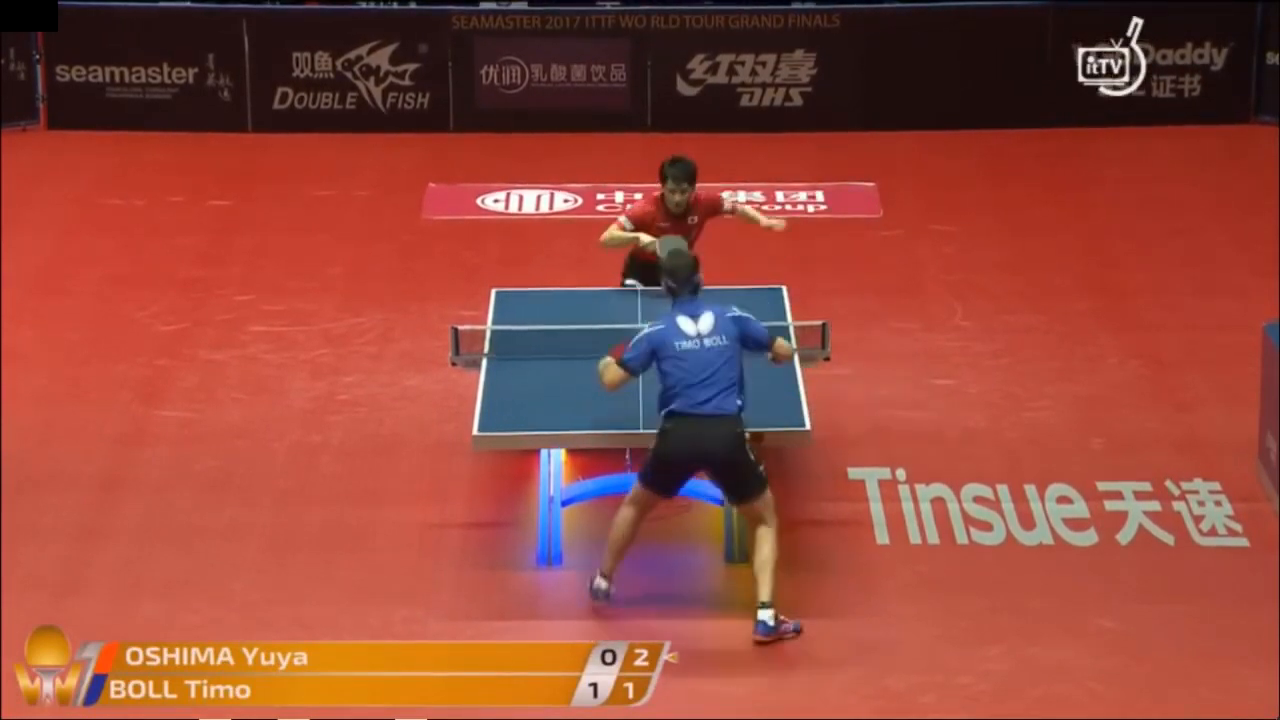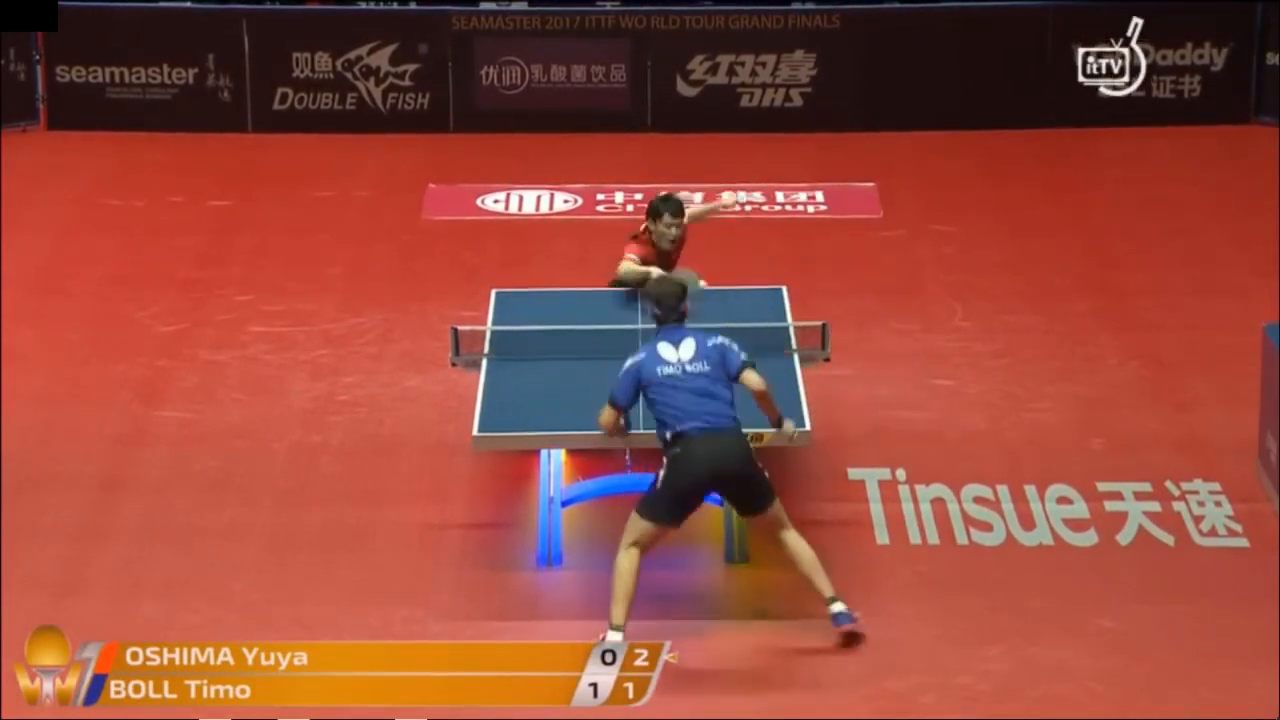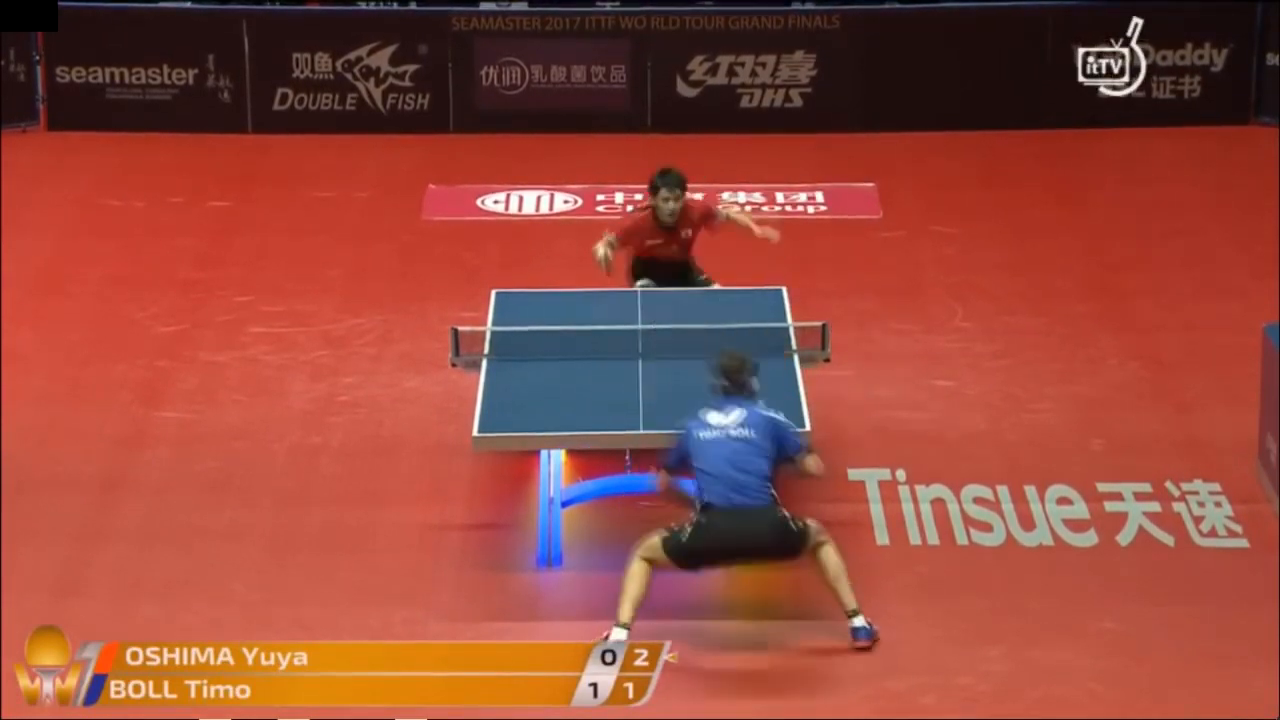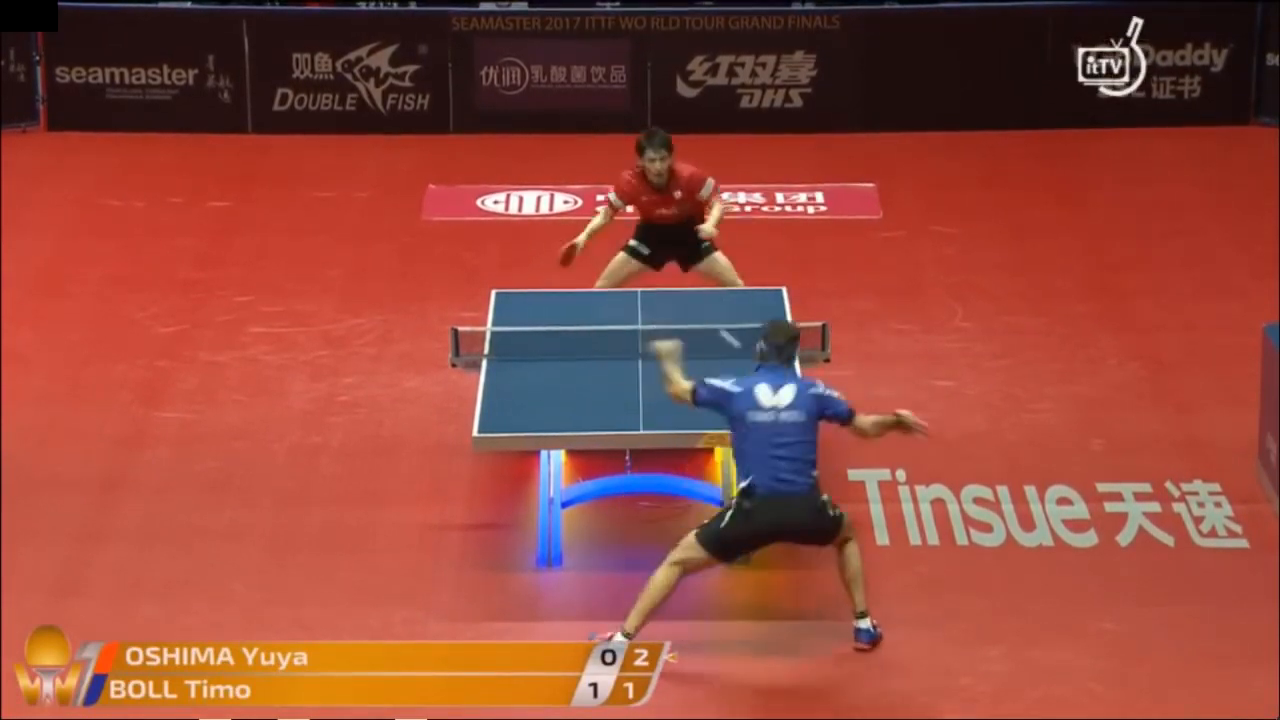
dt=0.3s
person 1, frame 1
left shoulder: (656, 332)
right shoulder: (732, 318)
left elbow: (611, 381)
right elbow: (785, 351)
left wrist: (606, 364)
right wrist: (773, 353)
left hip: (678, 437)
right hip: (726, 436)
left knee: (634, 505)
right knee: (766, 522)
left ankle: (603, 583)
right ankle: (767, 617)
person 1, frame 2
left shoulder: (639, 361)
right shoulder: (717, 345)
left elbow: (607, 423)
right elbow: (757, 386)
left wrist: (622, 429)
right wrist: (779, 421)
left hip: (687, 460)
right hip: (733, 452)
left knee: (631, 543)
right knee: (784, 530)
left ankle: (615, 635)
right ankle: (838, 612)
person 1, frame 3
left shoulder: (694, 425)
right shoulder: (771, 419)
left elbow: (663, 483)
right elbow: (814, 470)
left wrist: (692, 501)
left hip: (714, 531)
right hip: (767, 527)
left knee: (644, 554)
right knee: (820, 538)
left ankle: (620, 634)
right ankle: (858, 624)
person 1, frame 4
left shoulder: (733, 391)
right shoulder: (813, 392)
left elbow: (678, 390)
right elbow: (867, 427)
left wrist: (668, 358)
right wrist: (898, 420)
left hip: (753, 511)
right hip: (806, 510)
left knee: (677, 561)
right knee: (846, 535)
left ankle: (623, 638)
right ankle: (863, 626)
